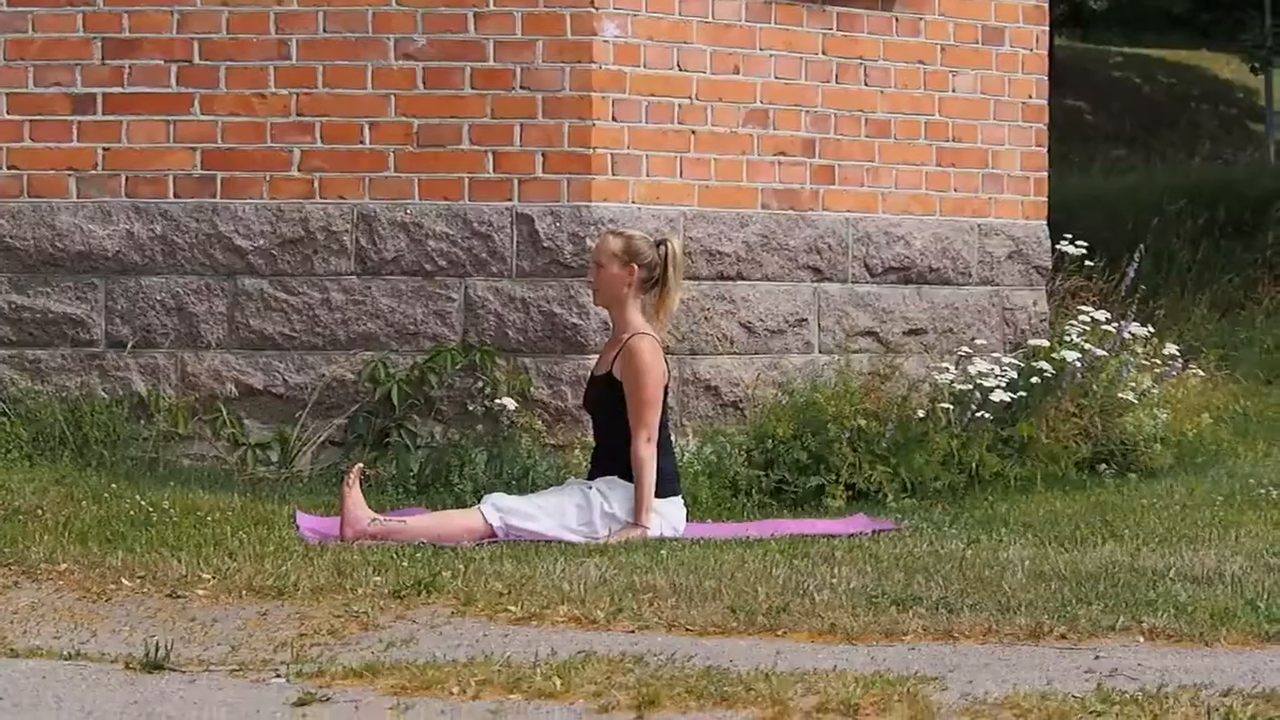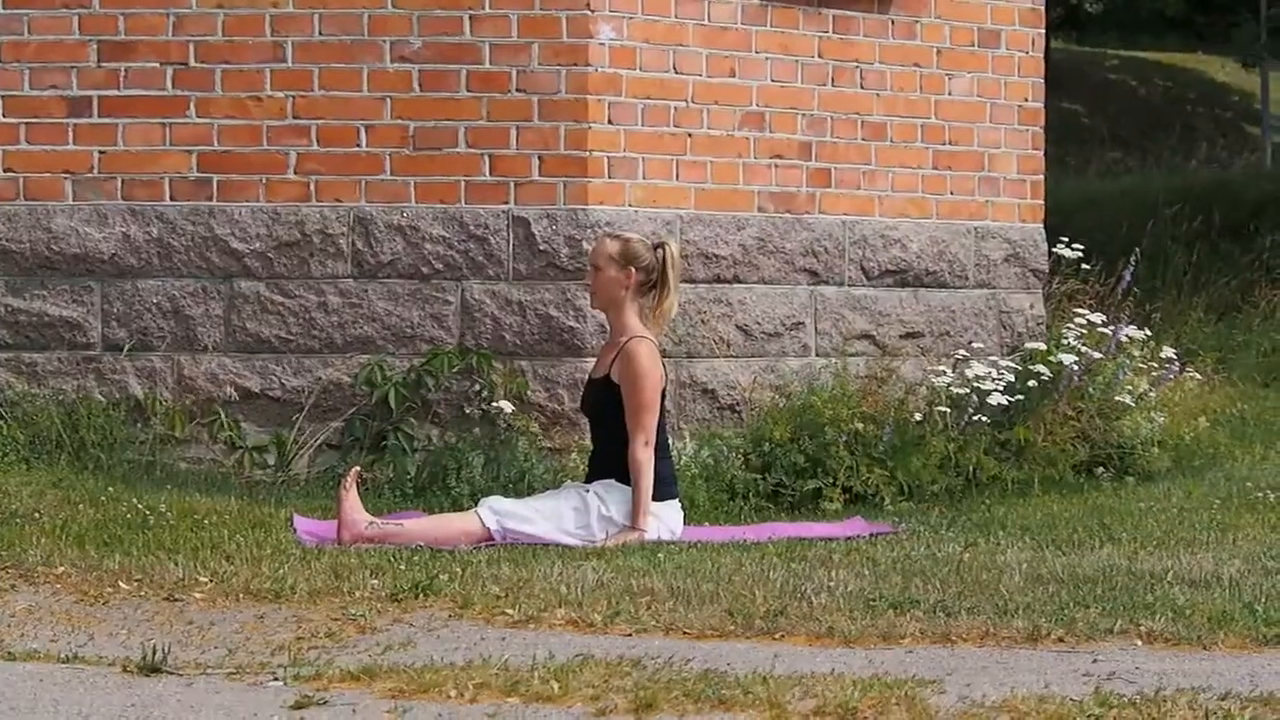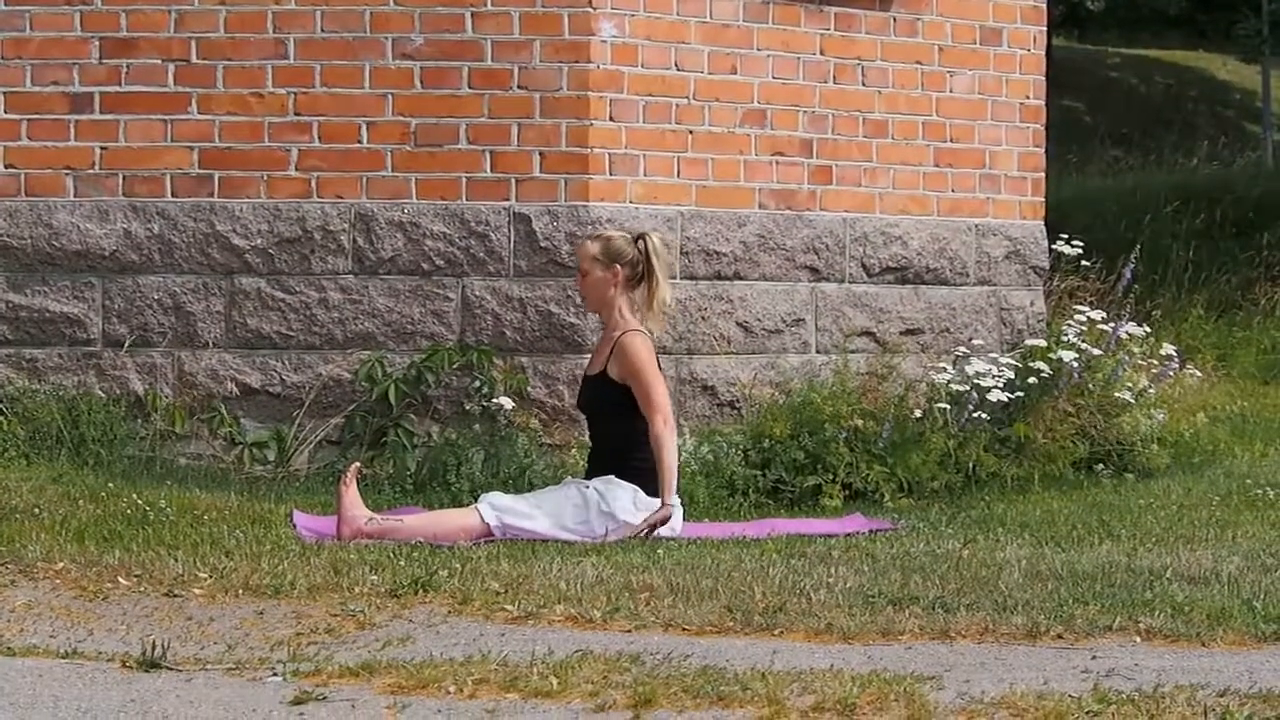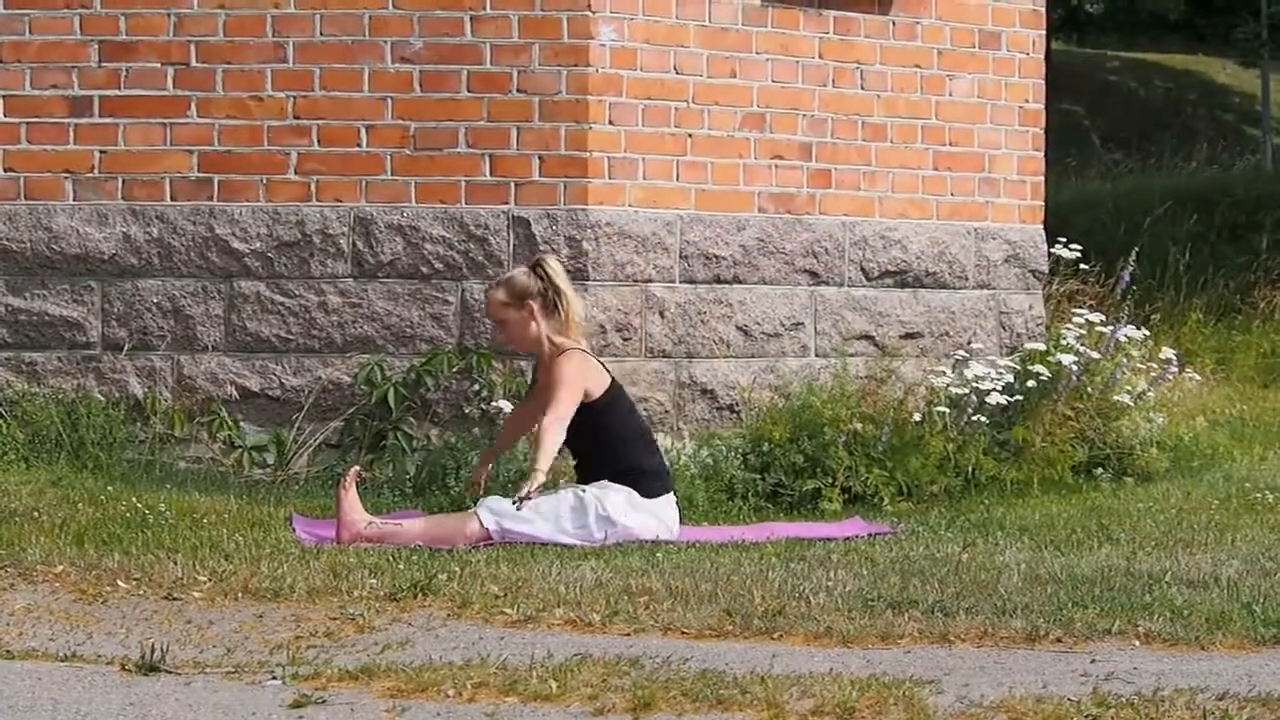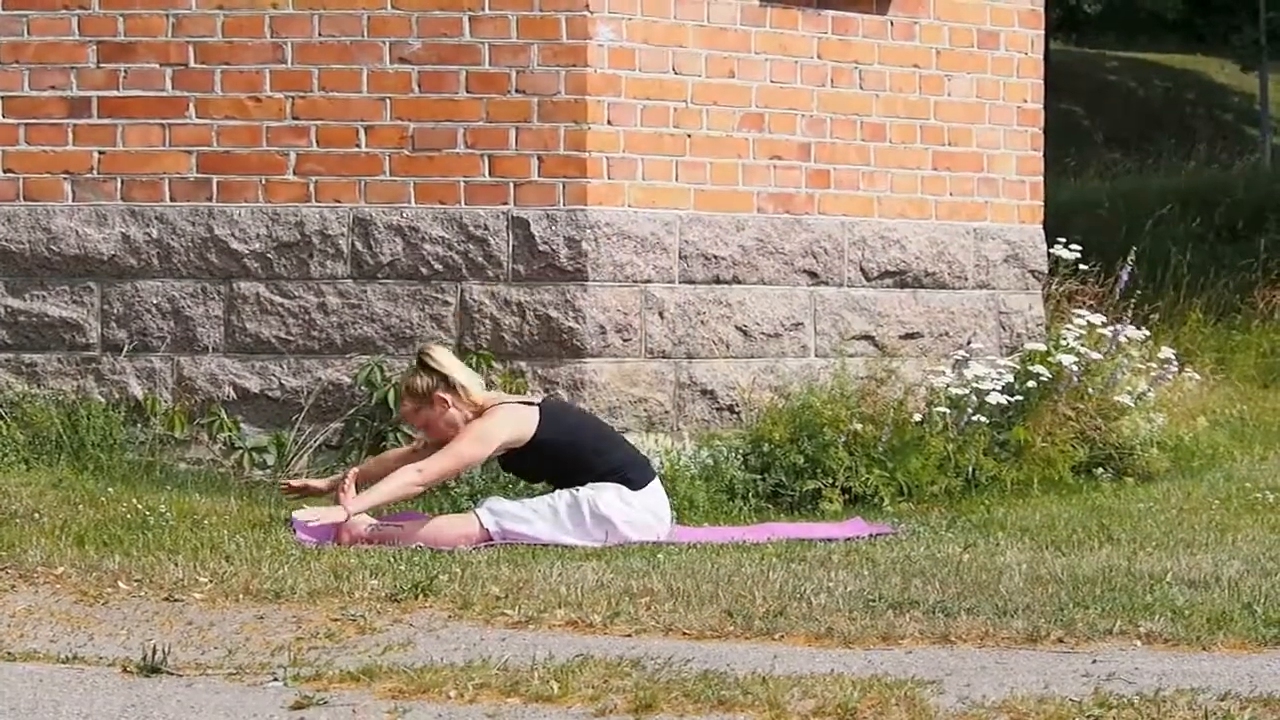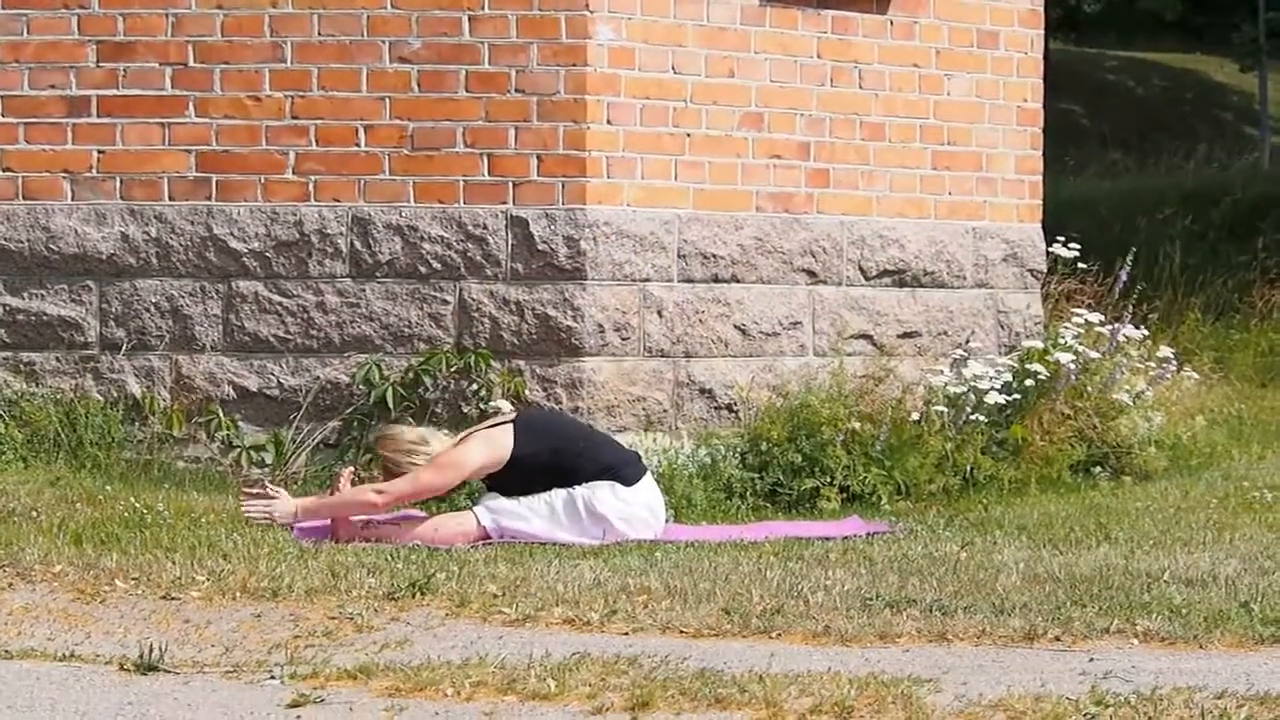
dt=0.5s
person 1, frame 1
left shoulder: (640, 348)
right shoulder: (618, 344)
left elbow: (645, 440)
left wrist: (642, 522)
left hip: (640, 501)
right hip: (611, 493)
left knee: (501, 515)
right knee: (503, 507)
left ankle: (372, 528)
right ankle: (376, 526)
person 1, frame 2
left shoulder: (638, 351)
right shoulder: (615, 348)
left elbow: (642, 443)
left wrist: (639, 525)
left hip: (637, 505)
right hip: (608, 495)
left knee: (498, 519)
right knee: (502, 511)
left ankle: (369, 532)
right ankle: (375, 528)
person 1, frame 3
left shoulder: (631, 344)
right shoulder: (611, 341)
left elbow: (662, 422)
left wrist: (668, 497)
left hip: (635, 502)
right hip: (612, 492)
left knee: (498, 514)
right knee: (502, 507)
left ankle: (368, 528)
right ankle: (374, 524)
person 1, frame 4
left shoulder: (570, 364)
right shoulder: (549, 364)
left elbow: (555, 421)
right elbow: (524, 417)
left wrist: (539, 471)
right wrist: (486, 460)
left hip: (637, 507)
right hip: (617, 501)
left knee: (493, 520)
right knee: (496, 515)
left ankle: (366, 531)
right ankle: (371, 528)
person 1, frame 5
left shoulder: (498, 422)
right shoulder: (492, 412)
left elbow: (420, 475)
right elbow: (410, 455)
left wrist: (345, 512)
right wrist: (330, 482)
left hip: (626, 505)
right hip: (620, 501)
left knee: (488, 524)
person 1, frame 6
left shoulder: (474, 453)
right shoulder: (477, 440)
left elbow: (381, 497)
right elbow: (384, 488)
left wrist: (297, 511)
right wrist: (299, 501)
left hip: (619, 504)
right hip: (621, 499)
left knee: (476, 526)
